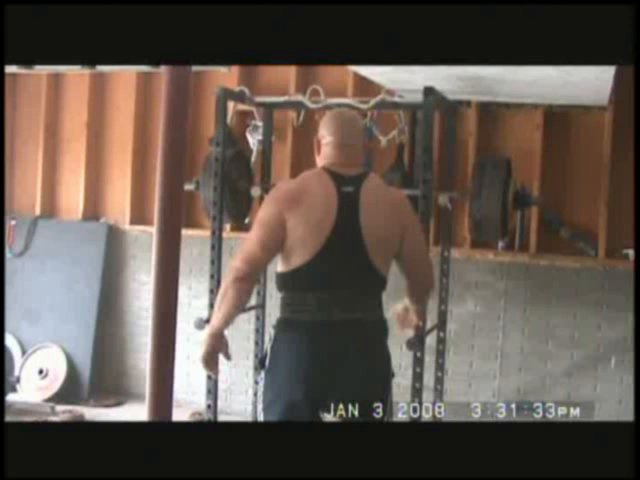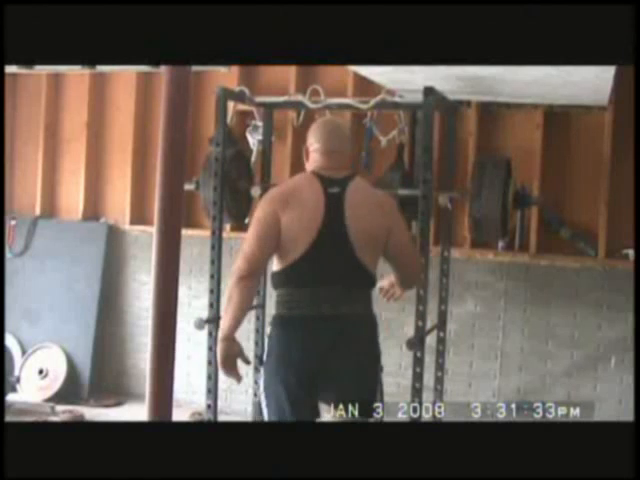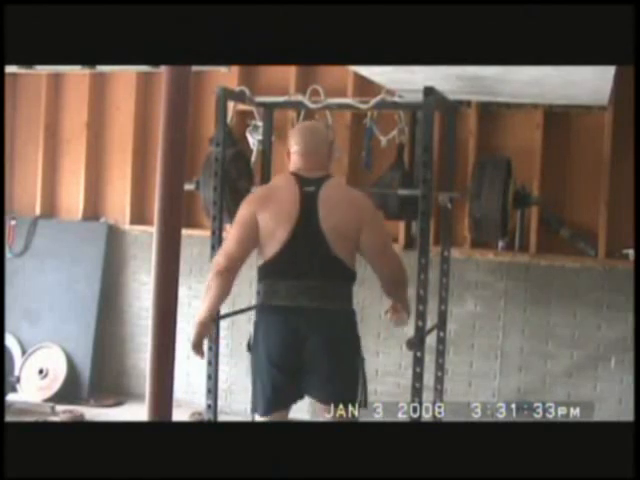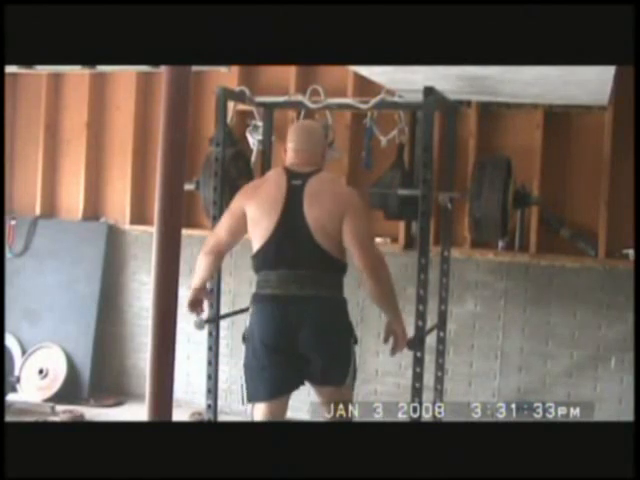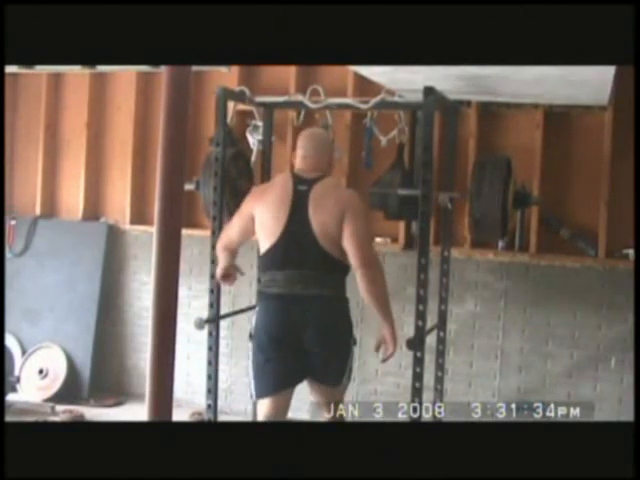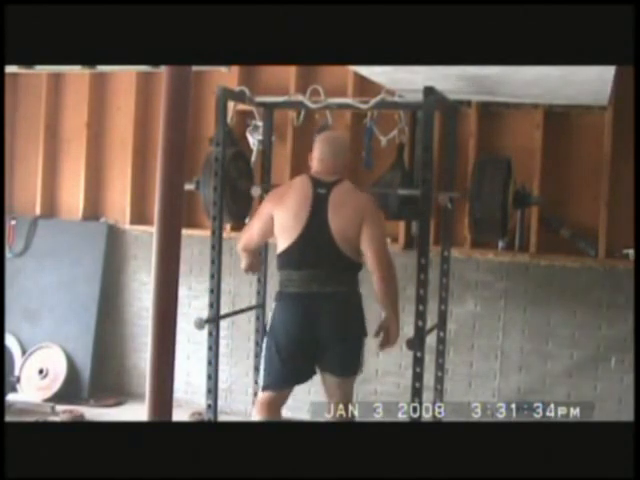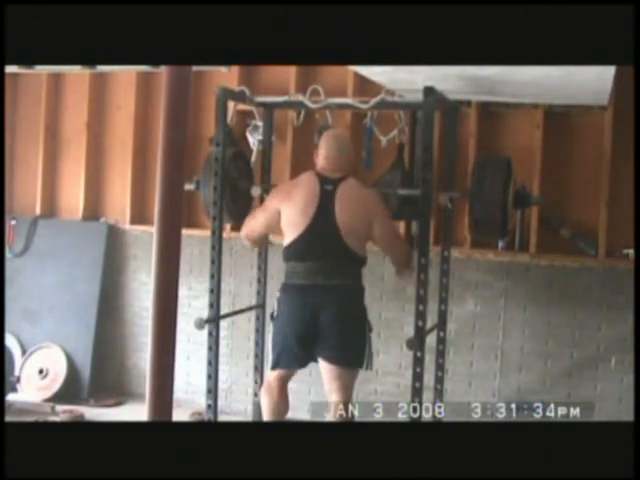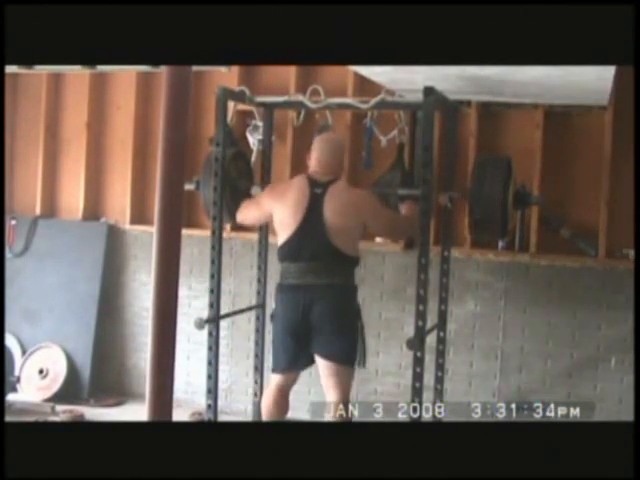
dt=0.2s
person 1, frame 1
left shoulder: (290, 196)
right shoulder: (394, 204)
left elbow: (242, 273)
right elbow: (423, 280)
left wrist: (215, 331)
right wrist: (415, 306)
left hip: (300, 340)
right hip: (364, 343)
person 1, frame 2
left shoulder: (282, 199)
right shoulder: (380, 205)
left elbow: (245, 273)
right elbow: (412, 272)
left wrist: (227, 334)
right wrist: (396, 283)
left hip: (293, 334)
right hip: (353, 335)
left knee: (285, 416)
person 1, frame 3
left shoulder: (263, 199)
right shoulder: (355, 203)
left elbow: (224, 268)
right elbow: (392, 271)
left wrist: (205, 318)
right wrist: (400, 301)
left hip: (275, 324)
right hip: (332, 325)
left knee: (270, 416)
person 1, frame 4
left shoulder: (255, 192)
right shoulder: (342, 196)
left elbow: (212, 248)
right elbow: (369, 263)
left wrist: (198, 285)
right wrist: (394, 316)
left hip: (269, 312)
right hip: (324, 313)
left knee: (267, 415)
right knee: (336, 406)
person 1, frame 5
left shoulder: (263, 195)
right shoulder: (345, 200)
left elbow: (226, 245)
right elbow: (364, 265)
left wrist: (224, 268)
right wrist: (387, 321)
left hip: (275, 311)
right hip: (326, 313)
left knee: (270, 411)
right knee: (330, 406)
person 1, frame 6
left shoulder: (282, 196)
right shoulder: (360, 203)
left elbow: (245, 245)
right elbow: (381, 268)
left wrist: (249, 261)
right wrist: (392, 315)
left hip: (292, 307)
right hip: (340, 310)
left knee: (269, 399)
right knee: (339, 401)
person 1, frame 7
left shoulder: (289, 191)
right shoulder: (366, 199)
left elbow: (248, 233)
right elbow: (399, 253)
left wrist: (259, 240)
right wrist: (404, 265)
left hip: (296, 298)
right hip: (342, 302)
left knee: (277, 377)
right knee: (339, 398)
person 1, frame 8
left shoulder: (283, 193)
right shoulder: (356, 200)
left elbow: (243, 214)
right elbow: (401, 229)
left wrist: (266, 208)
right wrist: (410, 212)
left hip: (291, 297)
right hip: (335, 301)
left knee: (279, 383)
right knee: (337, 395)
